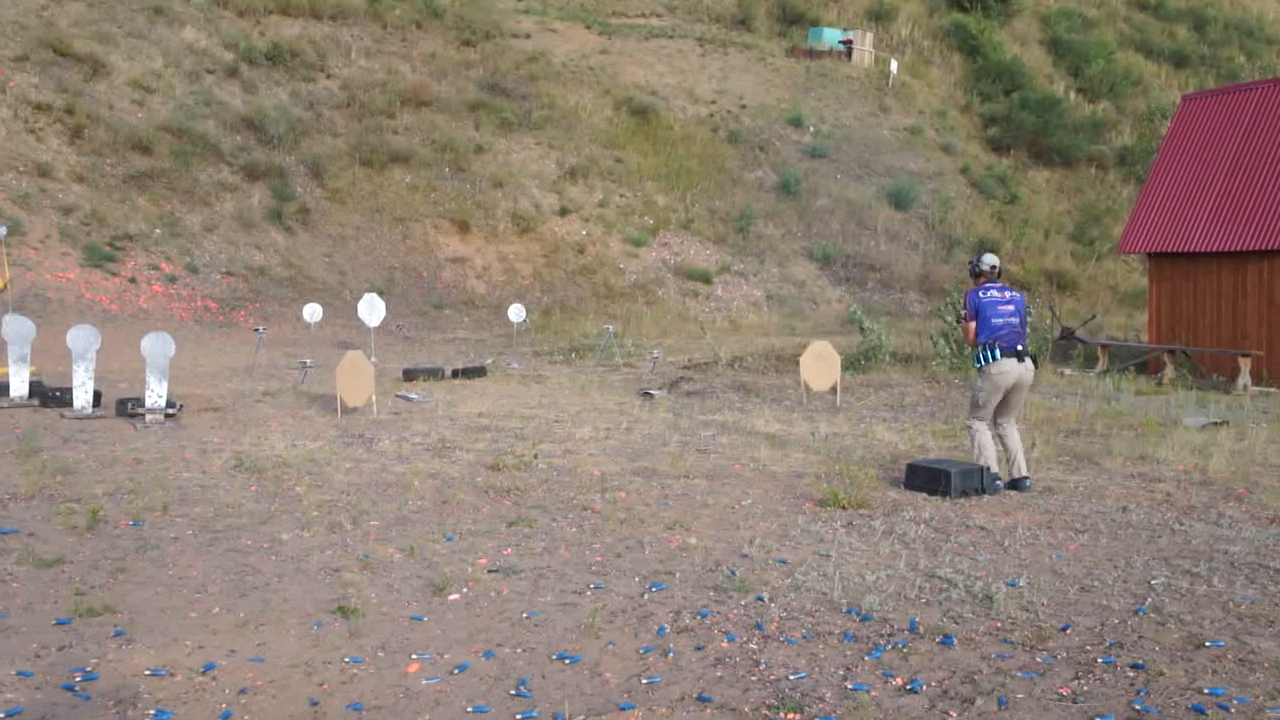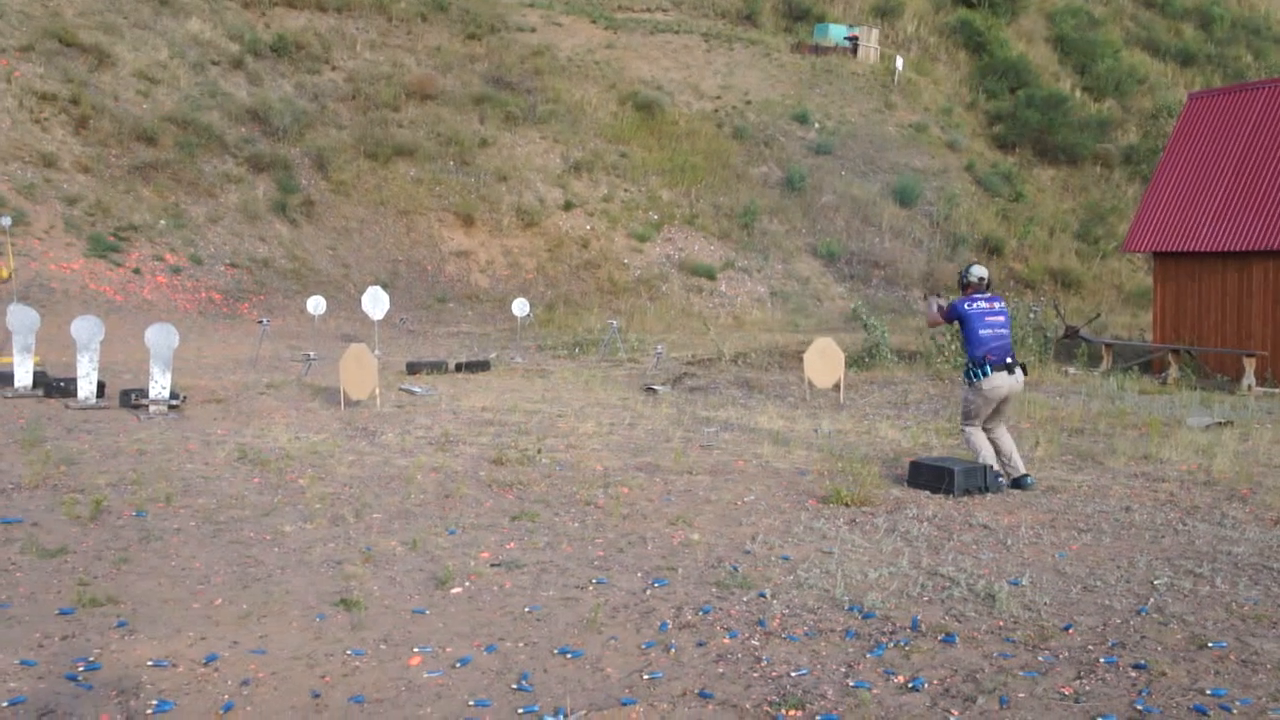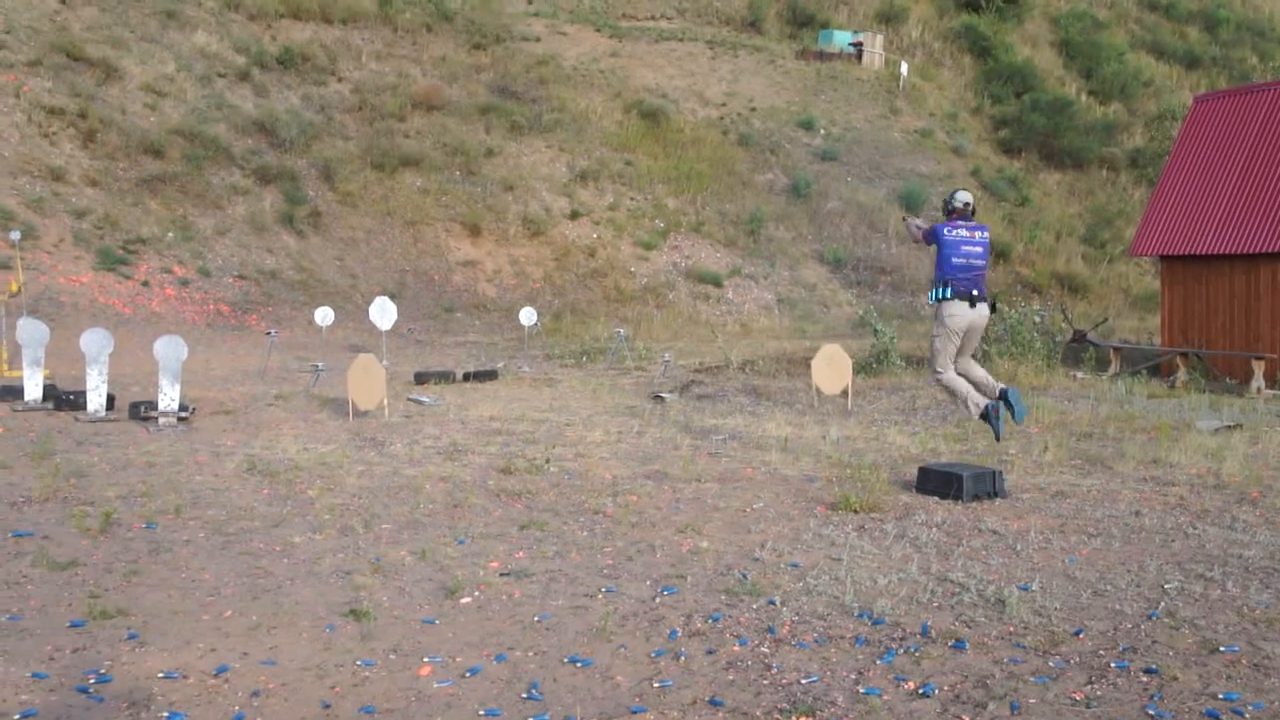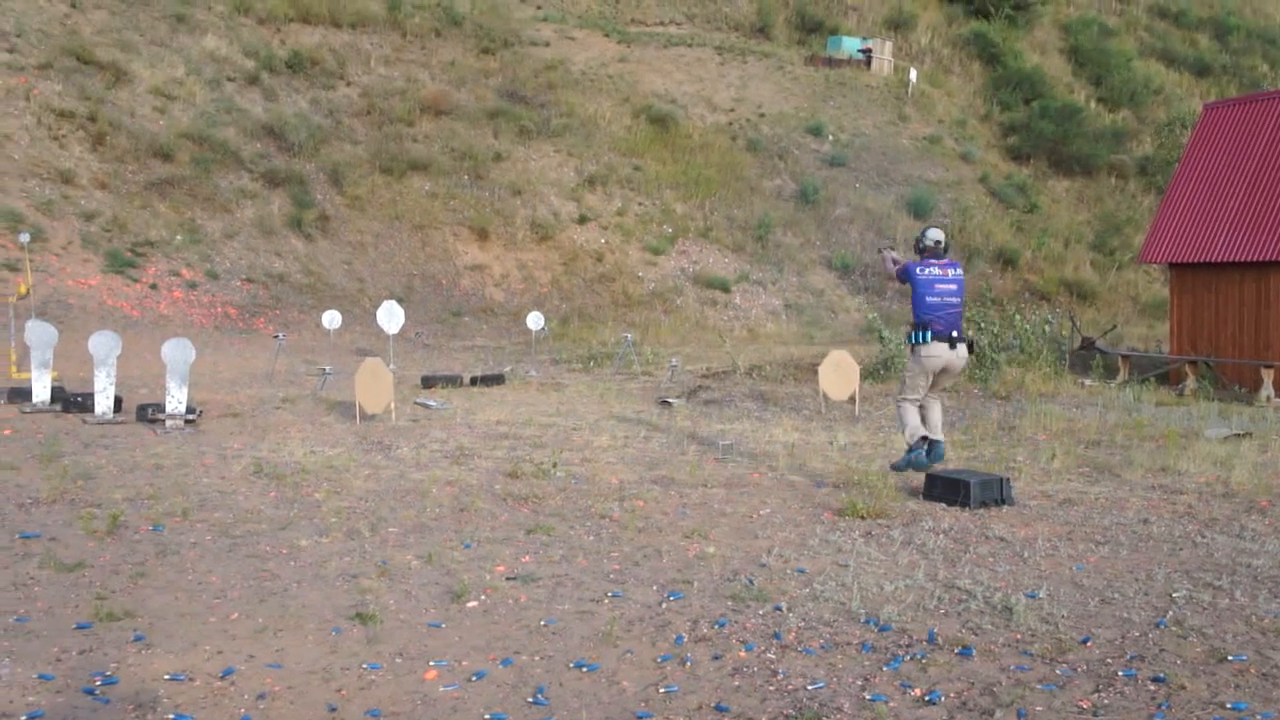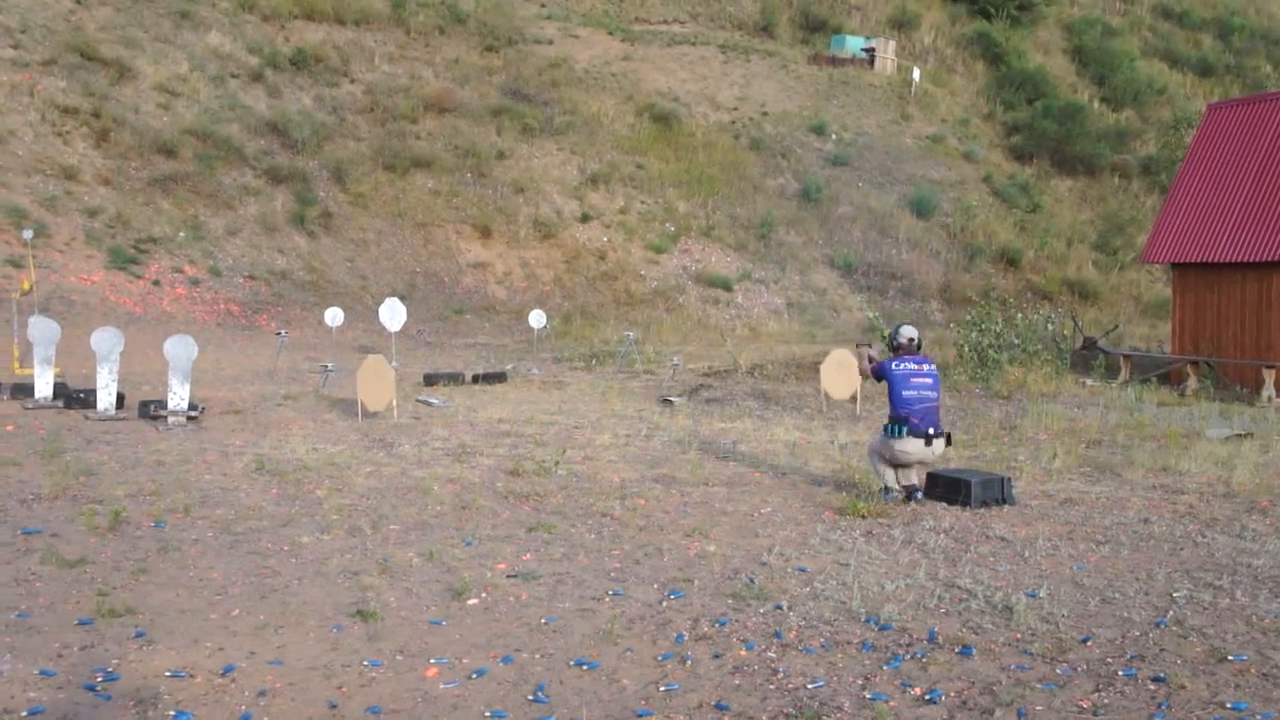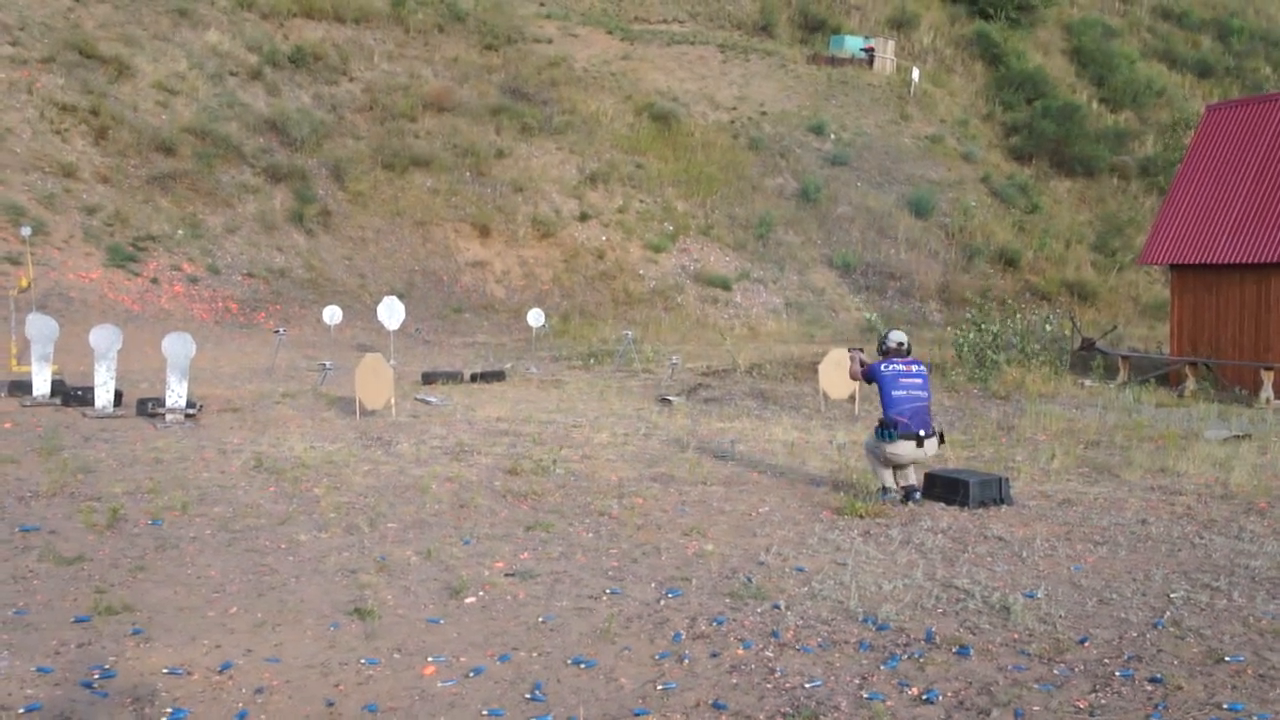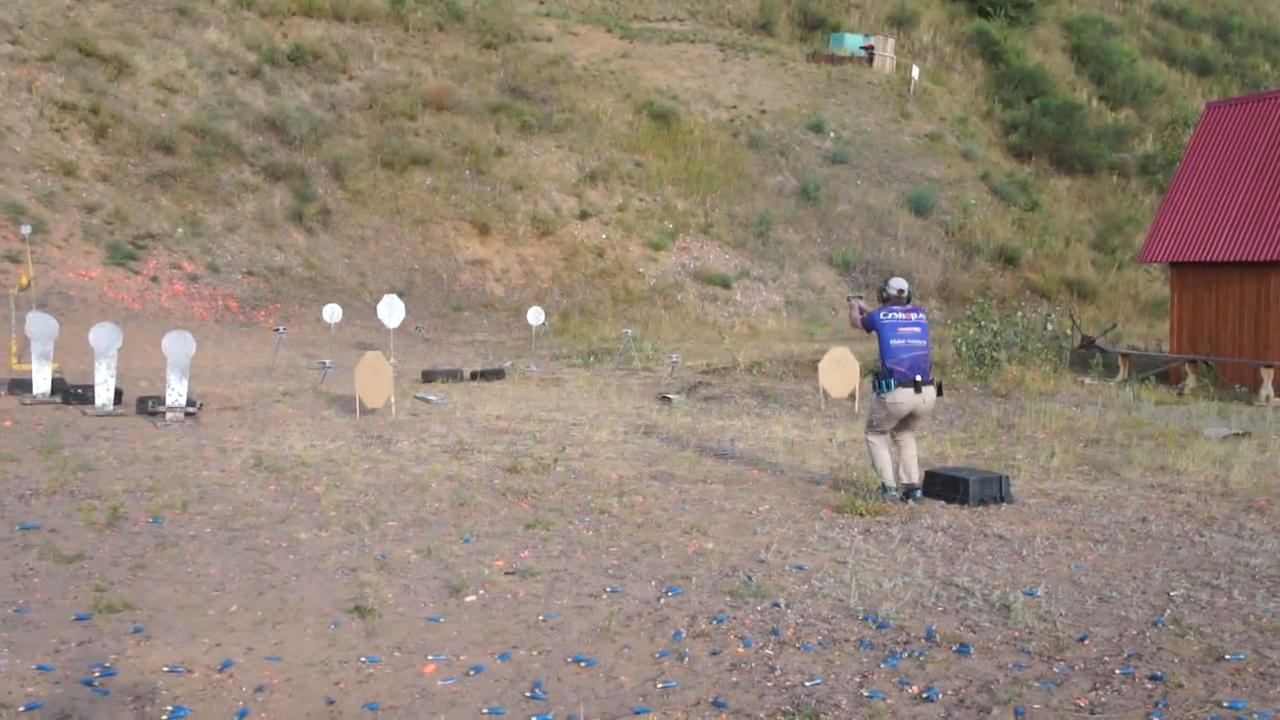
dt=0.3s
person 1, frame 1
left shoulder: (974, 295)
right shoulder: (1017, 295)
left elbow: (970, 339)
left wrist: (966, 323)
left hip: (996, 367)
right hip: (1025, 366)
left knee: (978, 423)
right knee: (1006, 423)
left ankle: (991, 476)
right ankle: (1020, 476)
person 1, frame 2
left shoulder: (961, 305)
right shoulder: (1001, 303)
left elbow: (932, 322)
left wrist: (932, 305)
right wrist: (945, 305)
left hip: (987, 379)
right hip: (1015, 376)
left knee: (972, 427)
right knee: (994, 427)
left ankle: (993, 475)
right ankle: (1021, 476)
person 1, frame 3
left shoulder: (942, 230)
right shoulder: (983, 232)
left elbow: (917, 237)
left wrist: (911, 224)
right wrist: (920, 223)
left hip: (953, 309)
right hip: (980, 310)
left knee: (943, 371)
right knee: (963, 363)
left ankle: (985, 408)
right ankle: (1001, 392)
person 1, frame 4
left shoulder: (914, 269)
right shoulder: (957, 269)
left elbow: (892, 273)
left wrist: (887, 259)
right wrist: (899, 259)
left hip: (929, 349)
right hip: (958, 351)
left knee: (908, 401)
right knee: (931, 396)
left ankle: (918, 444)
right ankle: (935, 442)
person 1, frame 5
left shoulder: (890, 366)
right shoulder: (931, 366)
left elbow: (864, 371)
left wrist: (863, 355)
right wrist: (873, 356)
left hip: (908, 445)
right hip: (935, 447)
left knee: (877, 449)
right knee: (895, 452)
left ankle: (892, 488)
right ankle: (912, 487)
person 1, frame 6
left shoulder: (880, 367)
right shoulder: (921, 368)
left elbow: (855, 375)
left wrist: (855, 359)
left hip: (900, 445)
right hip: (928, 447)
left knee: (873, 445)
left ankle: (889, 489)
right ankle: (910, 488)
person 1, frame 7
left shoulder: (879, 316)
right shoulder: (920, 315)
left elbow: (856, 323)
left wrist: (854, 307)
left hip: (897, 394)
right hip: (927, 394)
left knee: (875, 434)
right knee: (904, 432)
left ankle: (889, 487)
right ankle: (912, 485)
